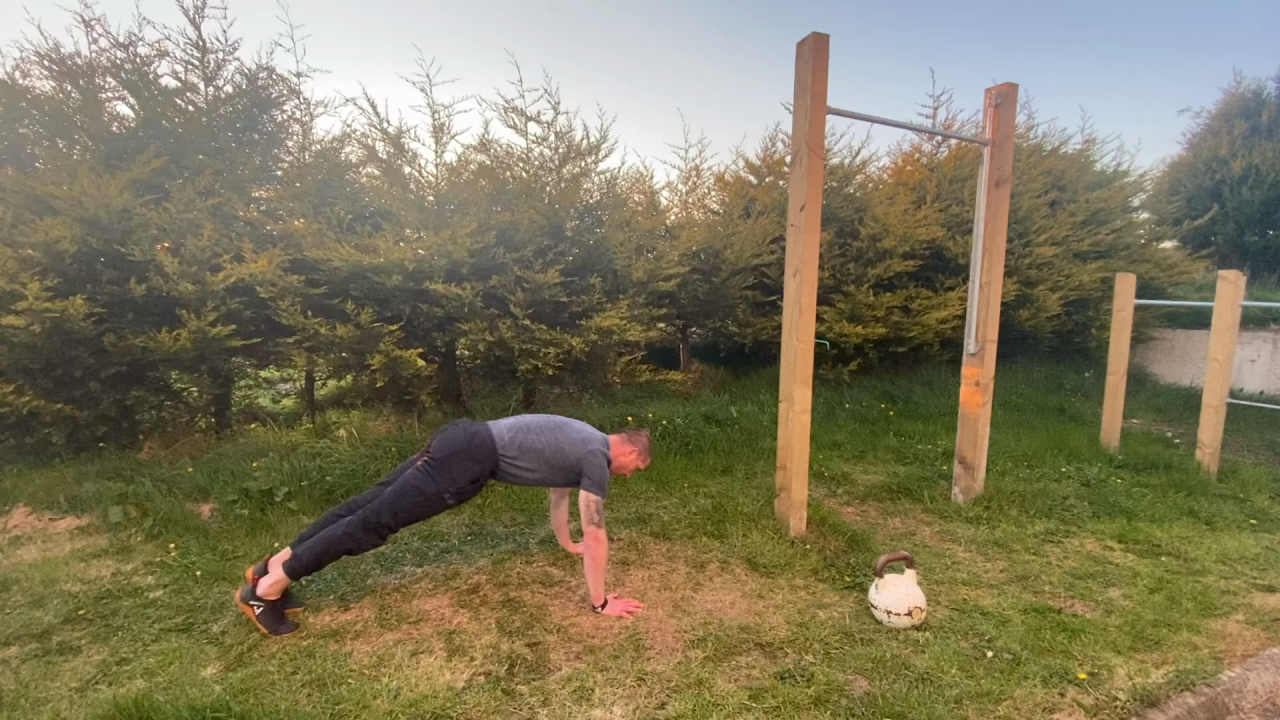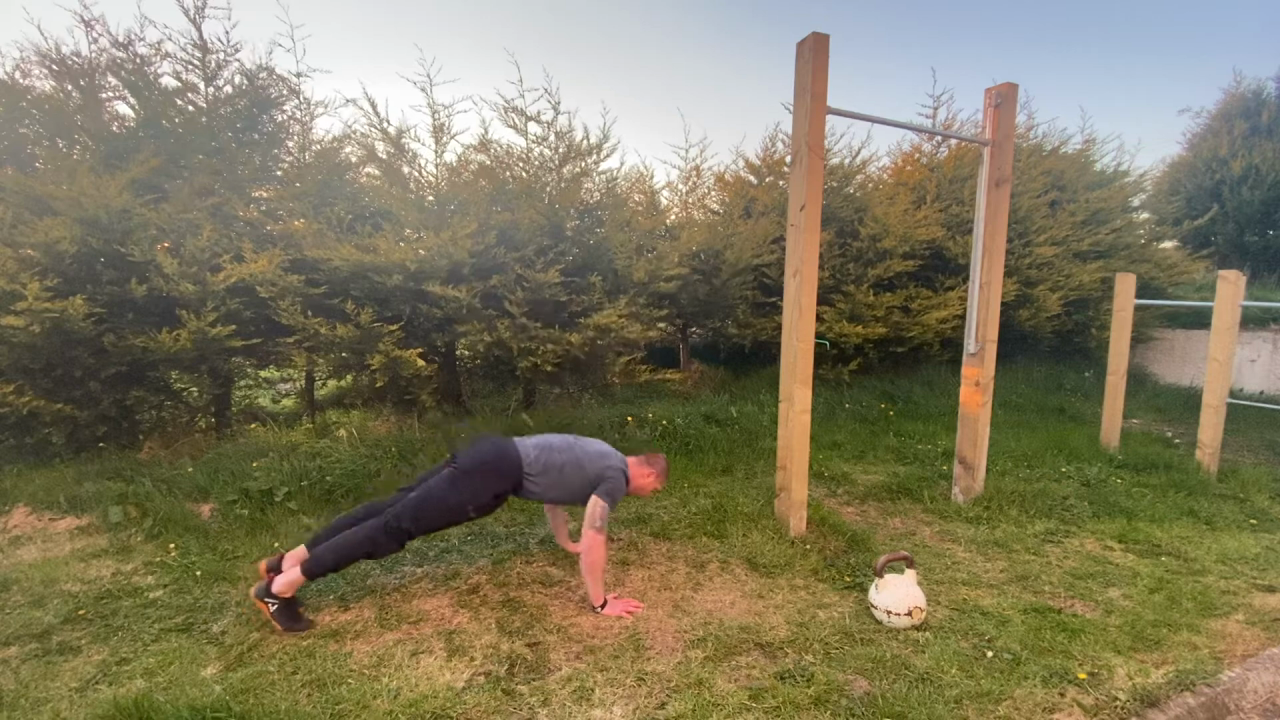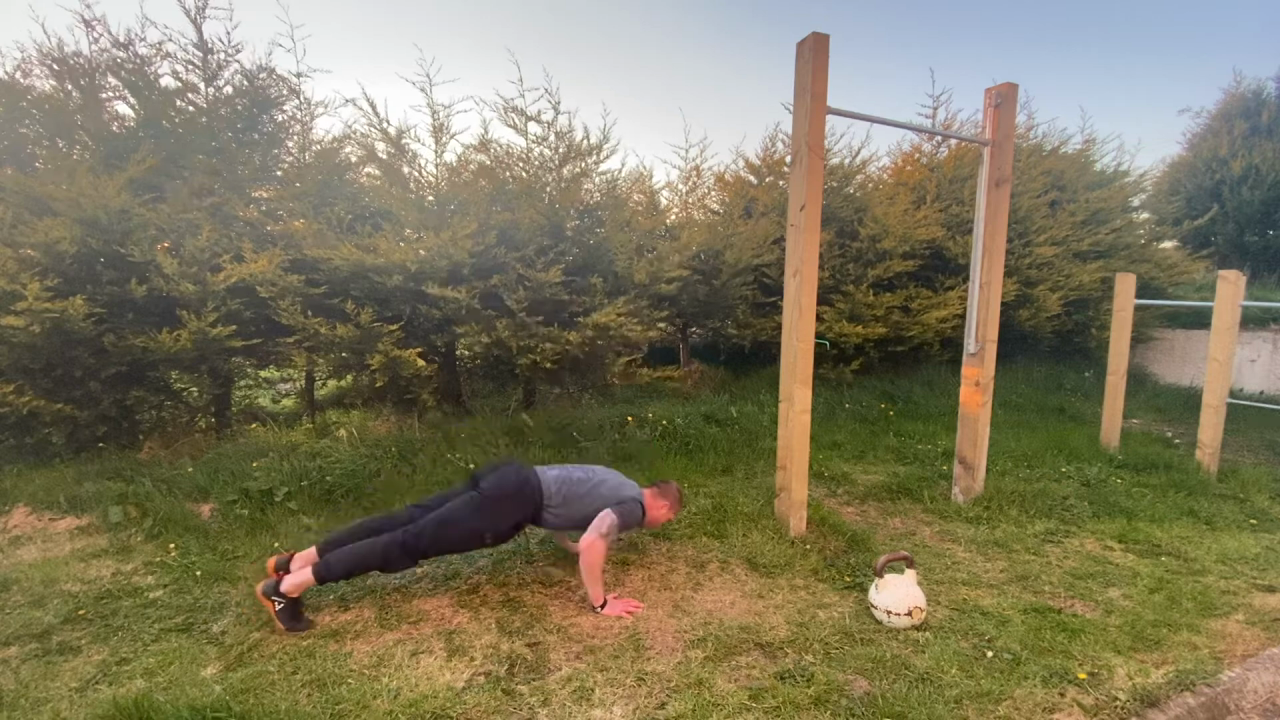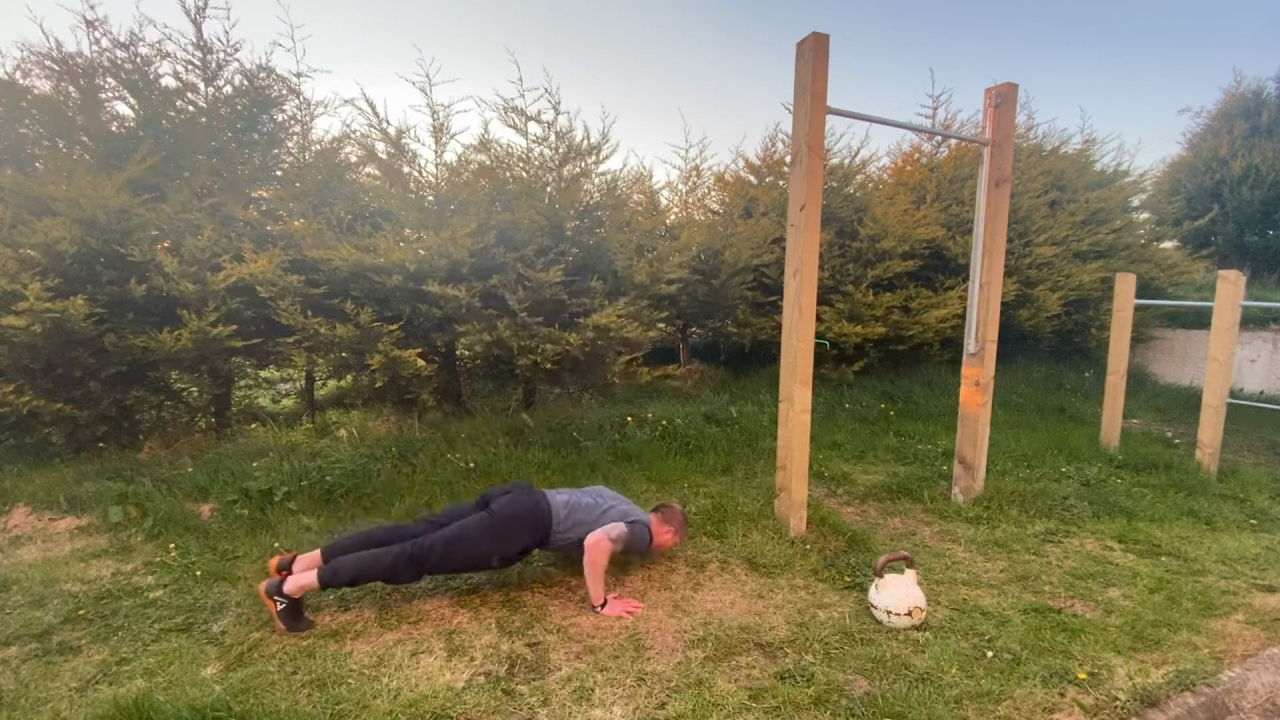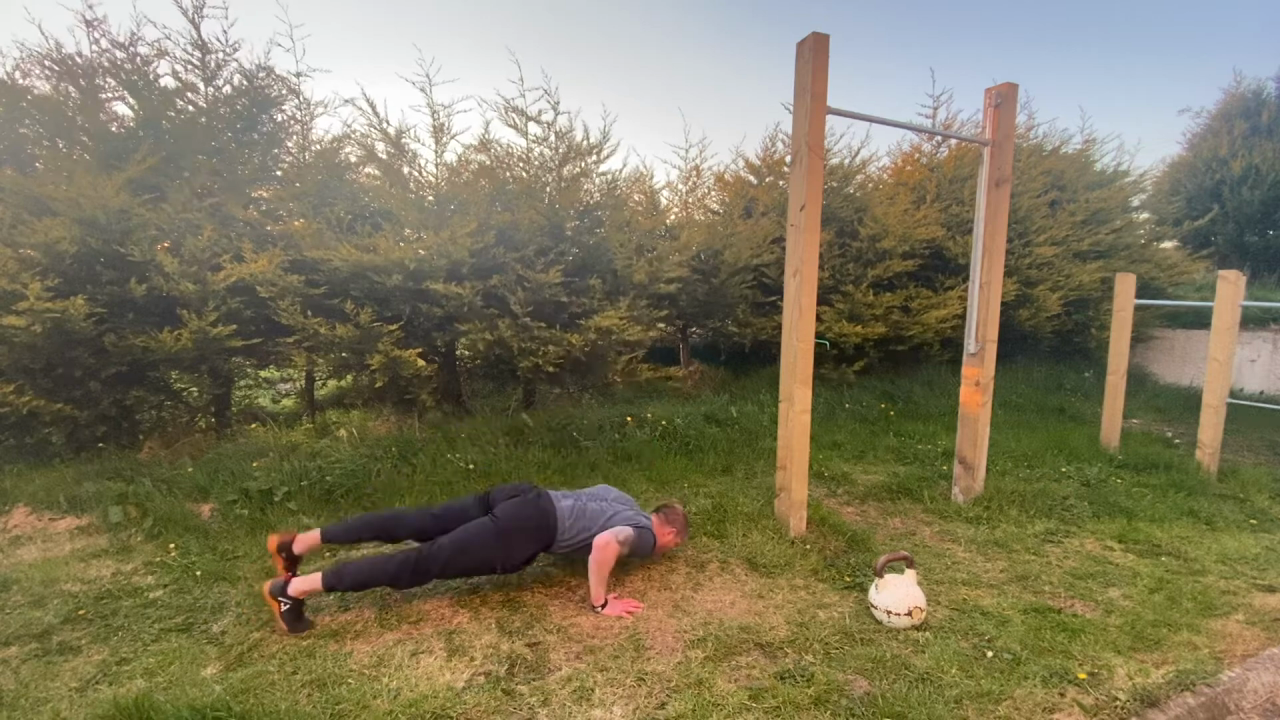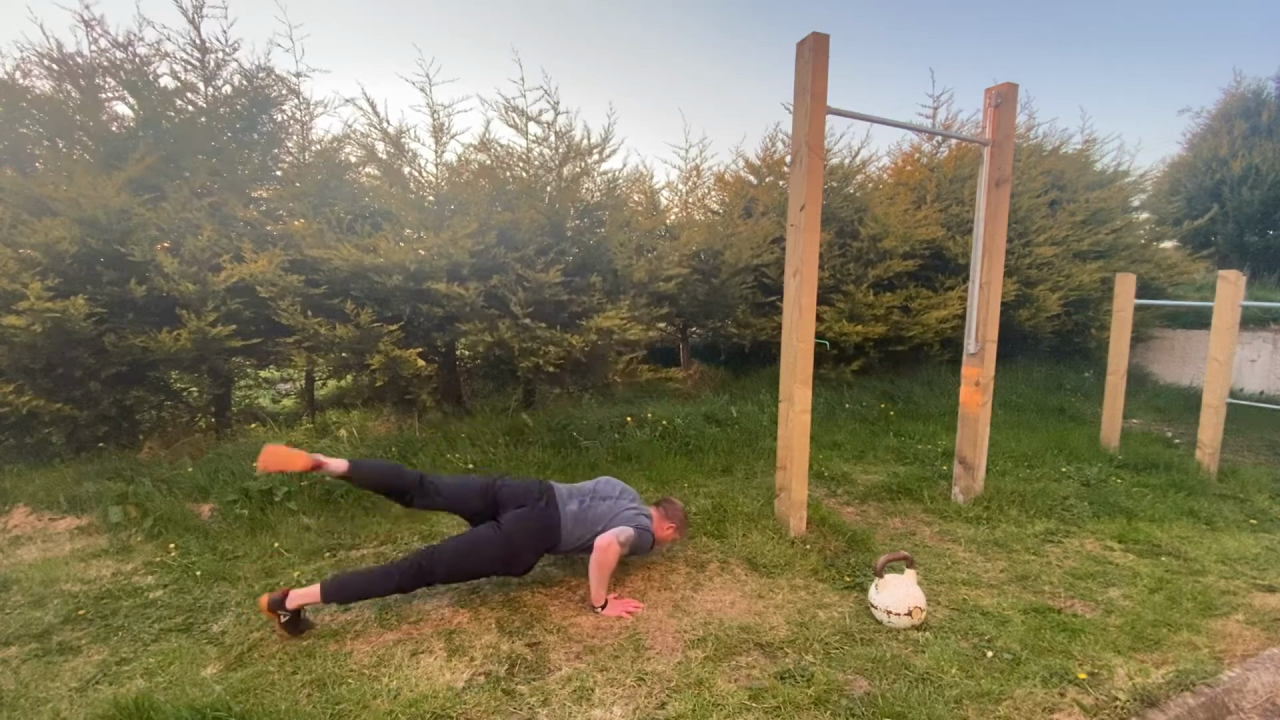
dt=0.2s
person 1, frame 1
left shoulder: (586, 441)
right shoulder: (598, 460)
left elbow: (557, 484)
right elbow: (595, 533)
left wrist: (566, 541)
right wrist: (600, 602)
left hip: (467, 437)
right hip: (470, 459)
left knee: (372, 501)
right knee: (376, 520)
left ankle: (273, 564)
right ankle: (265, 589)
person 1, frame 2
left shoulder: (603, 459)
right shoulder: (616, 476)
right elbow: (594, 539)
left wrist: (565, 542)
right wrist: (600, 602)
left hip: (490, 451)
right hip: (494, 471)
left knee: (391, 507)
right knee: (397, 525)
left ankle: (287, 561)
right ankle: (280, 586)
person 1, frame 3
left shoulder: (616, 484)
right shoulder: (632, 506)
right elbow: (591, 544)
left wrist: (566, 541)
right wrist: (600, 603)
left hip: (510, 475)
right hip: (514, 499)
left knee: (407, 519)
right knee: (411, 543)
left ankle: (295, 560)
right ankle: (288, 585)
person 1, frame 4
left shoulder: (619, 502)
right shoulder: (640, 532)
right elbow: (597, 543)
left wrist: (570, 539)
right wrist: (600, 602)
left hip: (520, 496)
right hip: (522, 525)
left knee: (413, 532)
right knee: (417, 556)
left ankle: (298, 562)
right ankle: (290, 587)
person 1, frame 5
left shoulder: (623, 500)
right shoulder: (643, 535)
right elbow: (604, 545)
right wrist: (600, 602)
left hip: (526, 495)
right hip: (525, 529)
left knee: (412, 524)
right knee: (422, 563)
left ankle: (298, 542)
right ankle: (293, 588)
person 1, frame 6
left shoulder: (621, 489)
right shoulder: (643, 533)
right elbow: (606, 546)
right wrist: (601, 603)
left hip: (531, 495)
right hip: (525, 536)
left knee: (416, 488)
right knee: (420, 569)
left ankle: (330, 464)
right ankle: (295, 600)
